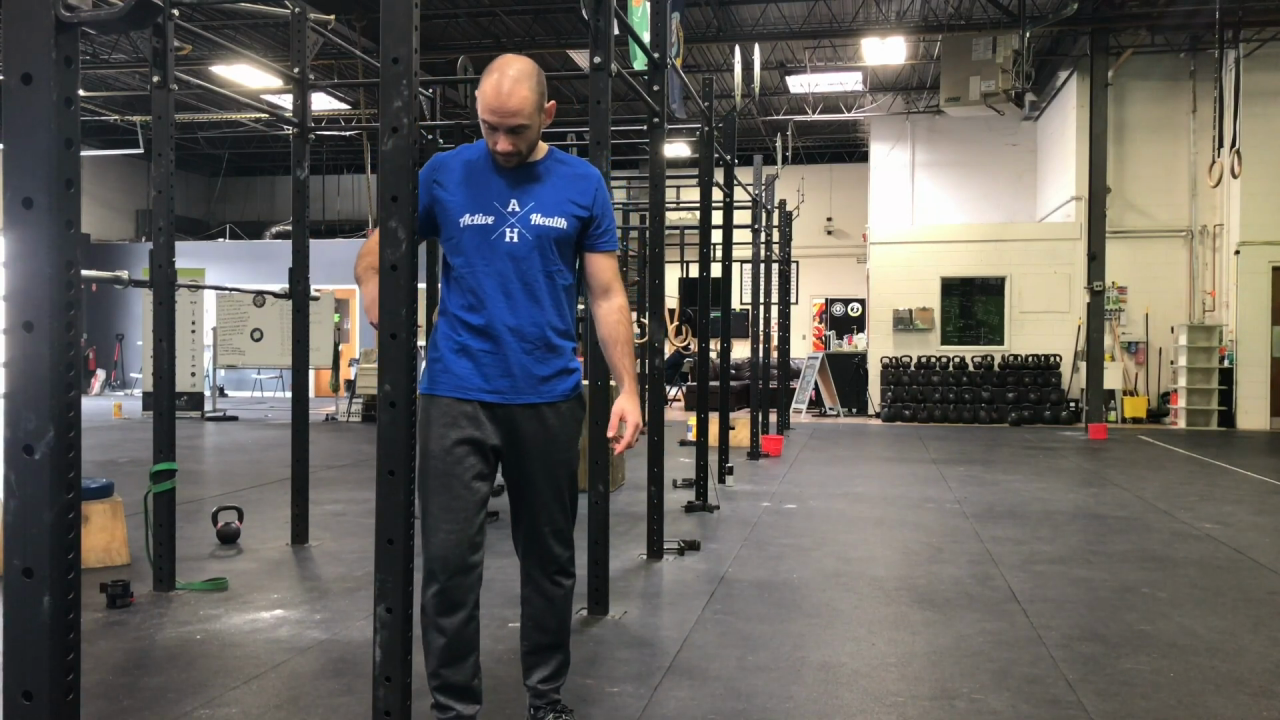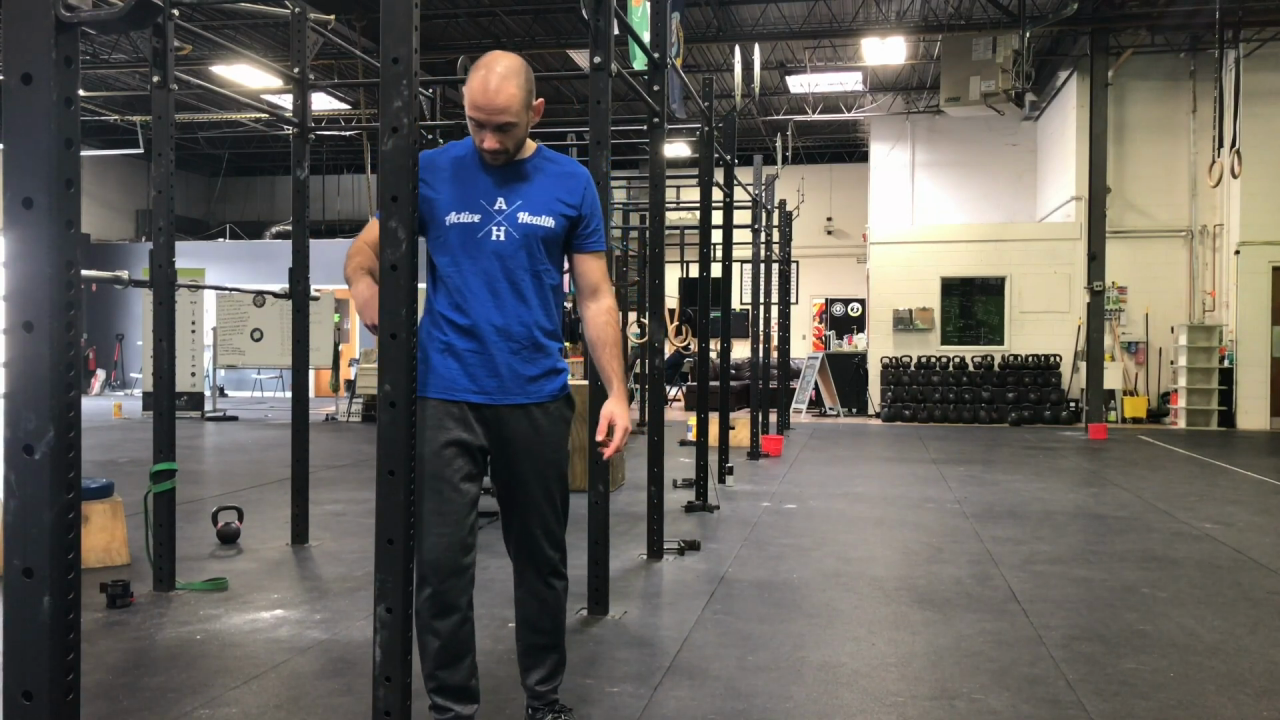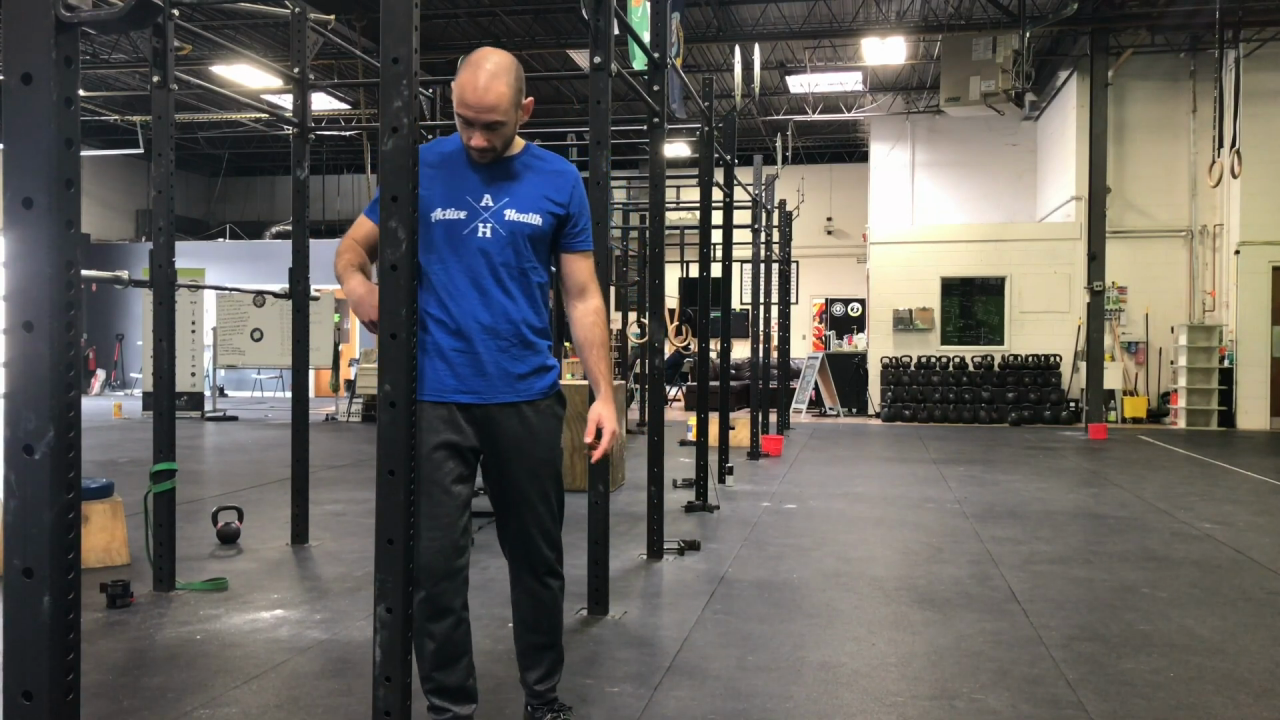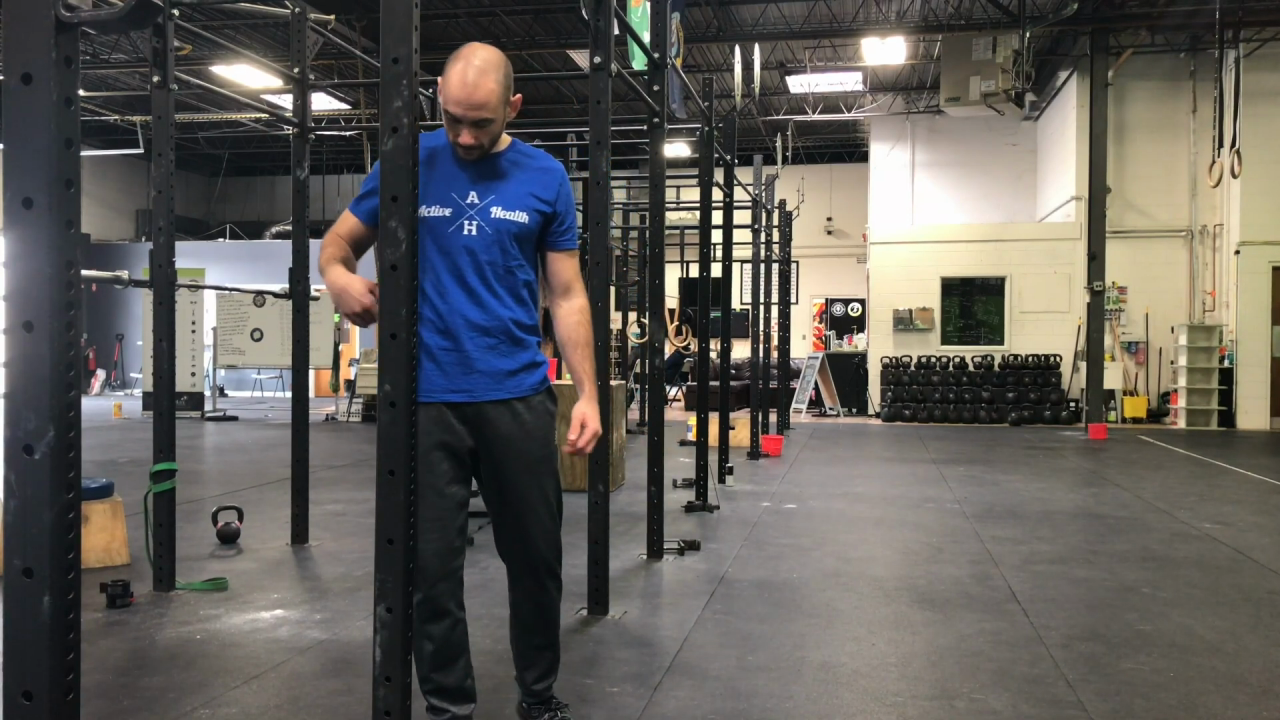
dt=0.3s
person 1, frame 1
left shoulder: (583, 184)
right shoulder: (444, 174)
left elbow: (606, 294)
right elbow: (376, 251)
left wrist: (628, 388)
right wrist: (375, 292)
left hip: (549, 396)
right hip: (456, 394)
left knee: (549, 556)
right knee: (449, 560)
person 1, frame 2
left shoulder: (571, 183)
right shoulder: (432, 171)
left elbow: (595, 296)
right elbow: (365, 249)
left wrist: (617, 392)
right wrist: (363, 287)
left hip: (536, 397)
right hip: (442, 395)
left knee: (541, 556)
right knee: (441, 562)
person 1, frame 3
left shoulder: (559, 181)
right shoulder: (421, 168)
left elbow: (582, 296)
right elbow: (354, 246)
left wrist: (604, 395)
right wrist: (357, 284)
left hip: (527, 396)
right hip: (433, 396)
left knee: (537, 556)
right knee: (434, 565)
person 1, frame 4
left shoulder: (546, 177)
right shoulder: (406, 165)
left elbow: (566, 295)
right elbow: (338, 242)
left wrist: (588, 395)
right wrist: (339, 275)
left hip: (517, 395)
right hip: (424, 397)
left knee: (536, 554)
right knee: (431, 567)
